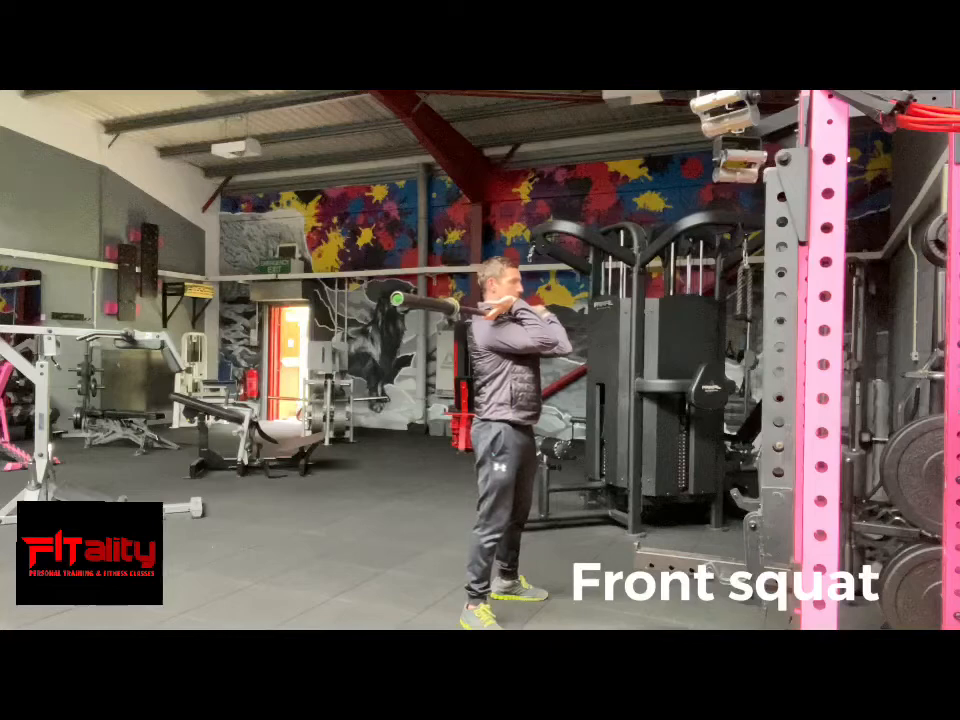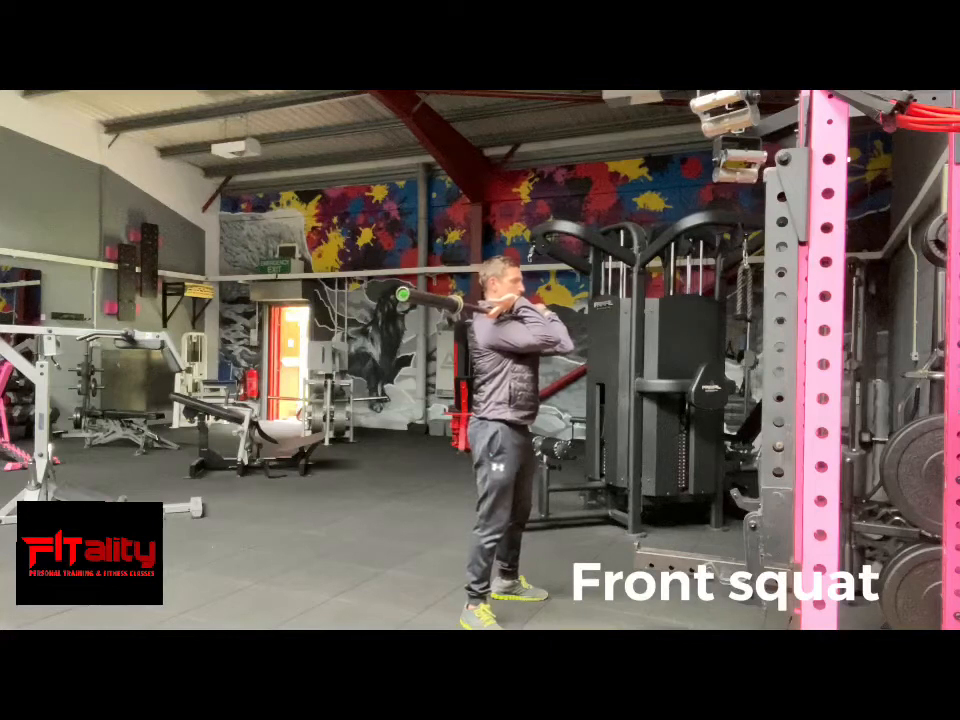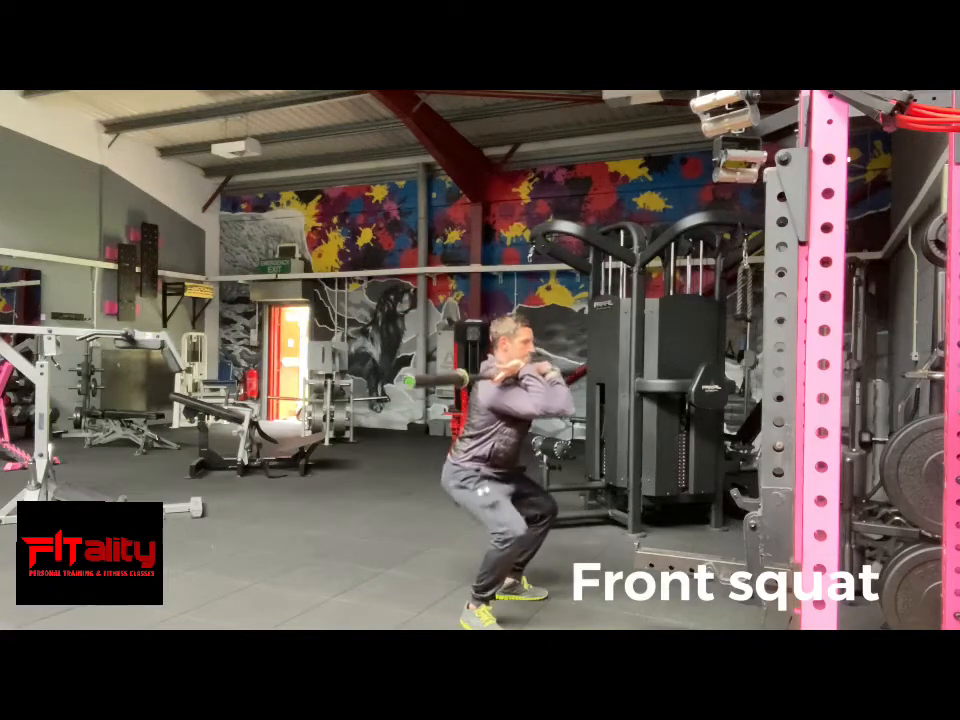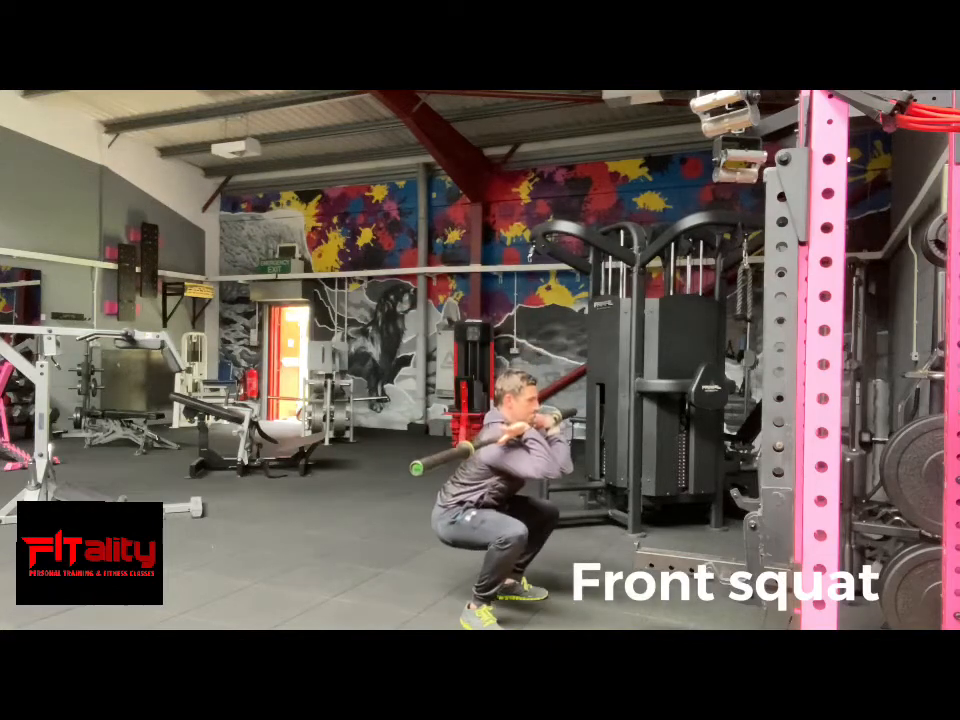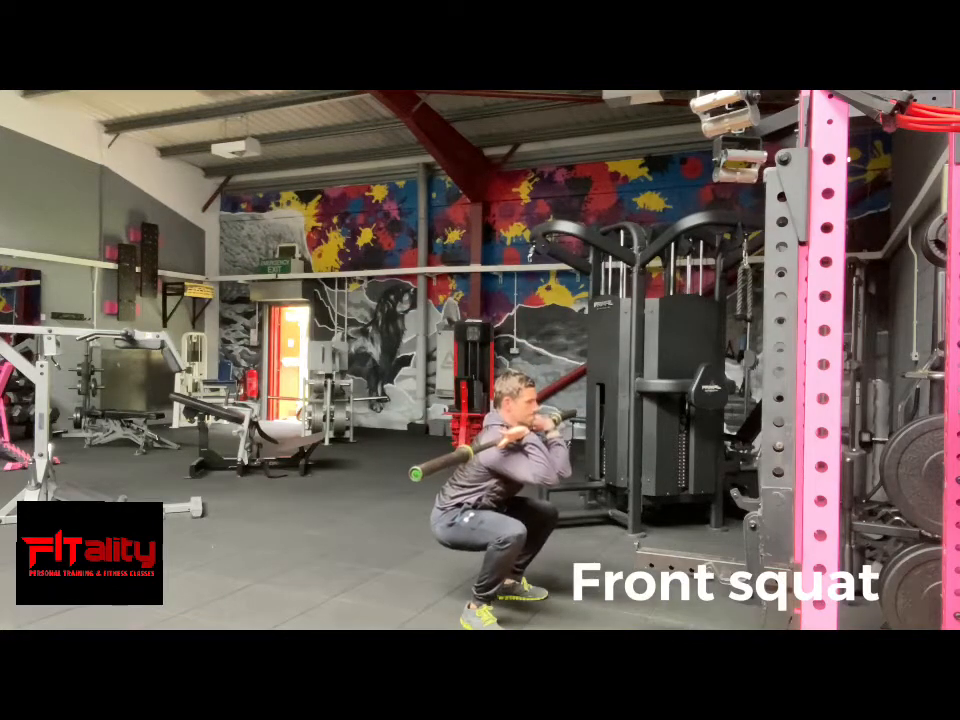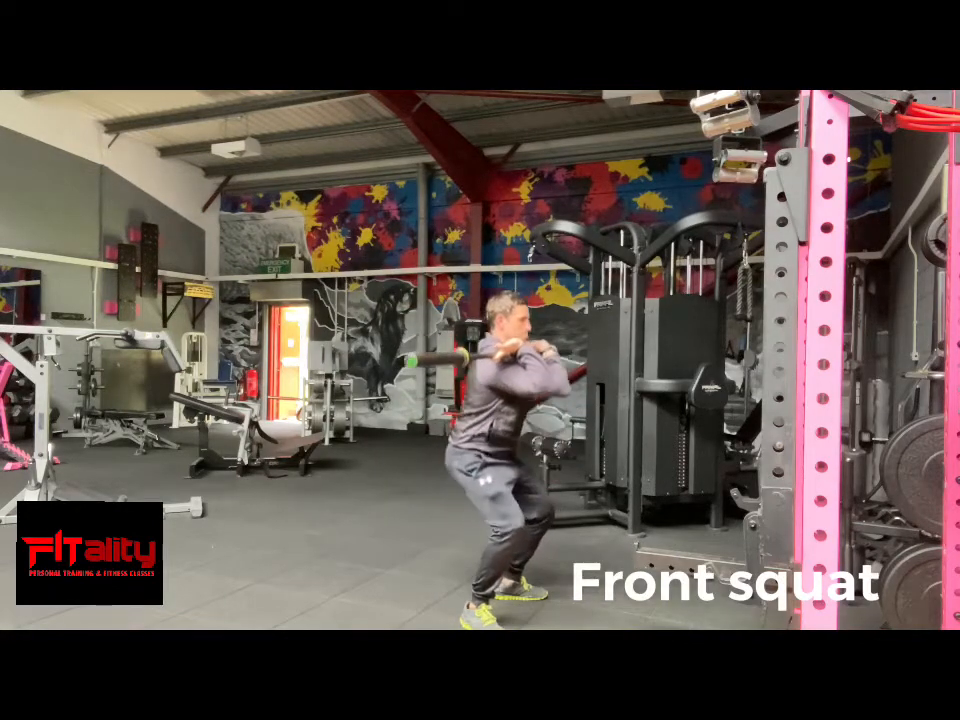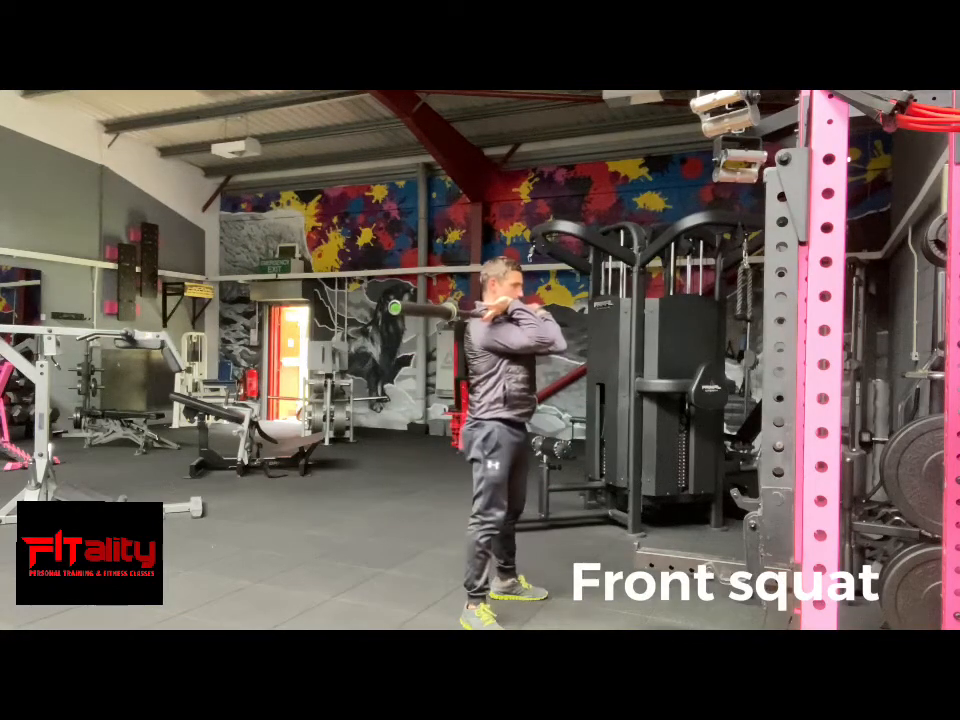
dt=0.7s
person 1, frame 1
left shoulder: (514, 322)
right shoulder: (489, 326)
left elbow: (562, 346)
right elbow: (543, 342)
left wrist: (542, 314)
right wrist: (522, 307)
left hip: (521, 430)
right hip: (499, 431)
left knee: (516, 514)
right knee: (493, 519)
left ankle: (507, 580)
right ankle: (475, 604)
person 1, frame 2
left shoulder: (514, 320)
right shoulder: (490, 323)
left elbow: (564, 344)
right elbow: (545, 340)
left wrist: (543, 312)
right wrist: (522, 305)
left hip: (517, 430)
right hip: (495, 431)
left knee: (517, 511)
right knee: (493, 518)
left ankle: (507, 580)
right ankle: (475, 604)
person 1, frame 3
left shoulder: (518, 378)
right shoulder: (496, 385)
left elbow: (564, 408)
right elbow: (543, 407)
left wrist: (549, 373)
right wrist: (529, 372)
left hip: (500, 471)
right hip: (469, 474)
left knee: (544, 508)
right knee: (512, 531)
left ankle: (510, 579)
right ankle: (476, 606)
person 1, frame 4
left shoulder: (519, 431)
right shoulder: (498, 440)
left elbow: (563, 467)
right elbow: (547, 471)
left wrist: (551, 429)
right wrist: (531, 432)
left hip: (485, 506)
right hip: (454, 516)
left knee: (546, 513)
right knee: (513, 533)
left ankle: (510, 580)
right ankle: (477, 608)
person 1, frame 5
left shoulder: (518, 434)
right shoulder: (497, 442)
left elbow: (562, 471)
right elbow: (545, 476)
left wrist: (551, 432)
right wrist: (530, 436)
left hip: (483, 508)
right hip: (452, 517)
left knee: (546, 514)
right knee: (512, 533)
left ankle: (511, 580)
right ankle: (477, 607)
person 1, frame 6
left shoulder: (515, 358)
right shoulder: (493, 363)
left elbow: (560, 387)
right elbow: (542, 386)
left wrist: (547, 353)
right wrist: (526, 350)
left hip: (503, 454)
right hip: (473, 456)
left knee: (541, 512)
right knee: (509, 525)
left ankle: (510, 580)
right ankle: (476, 606)
person 1, frame 7
left shoulder: (509, 321)
right shoulder: (486, 325)
left elbow: (556, 343)
right elbow: (542, 341)
left wrist: (537, 312)
right wrist: (516, 307)
left hip: (514, 428)
right hip: (492, 429)
left knee: (511, 511)
right knee: (488, 515)
left ankle: (506, 579)
right ankle: (474, 605)
